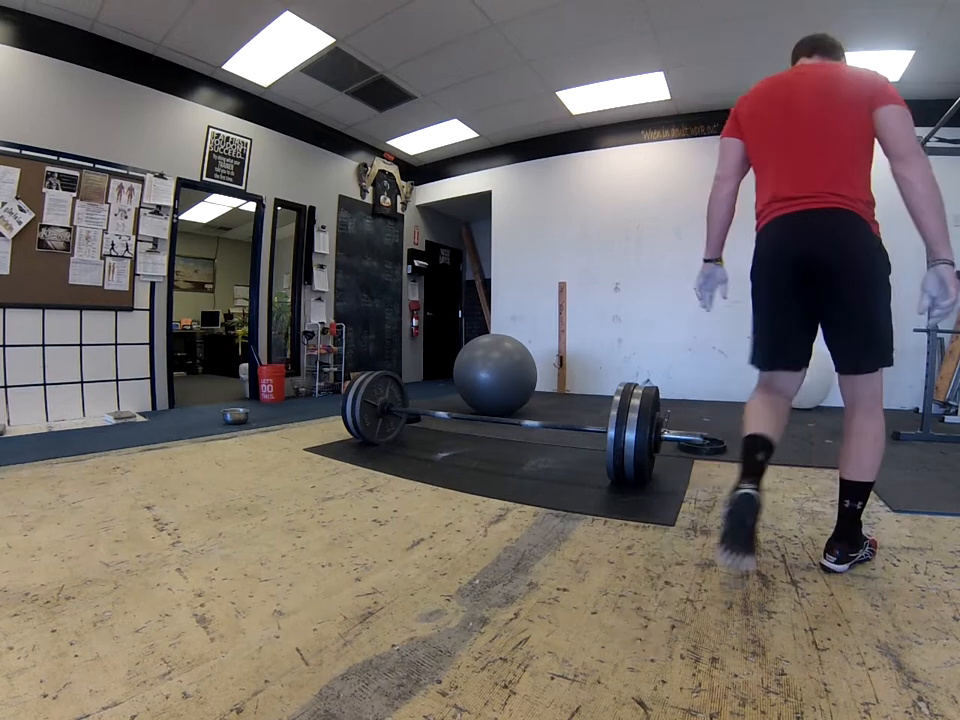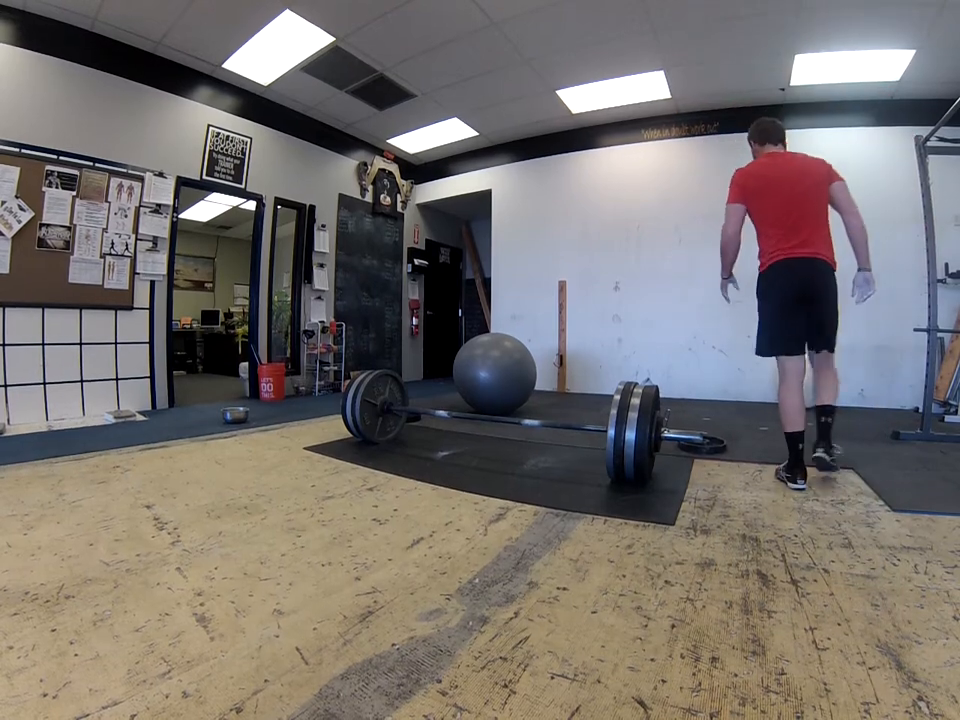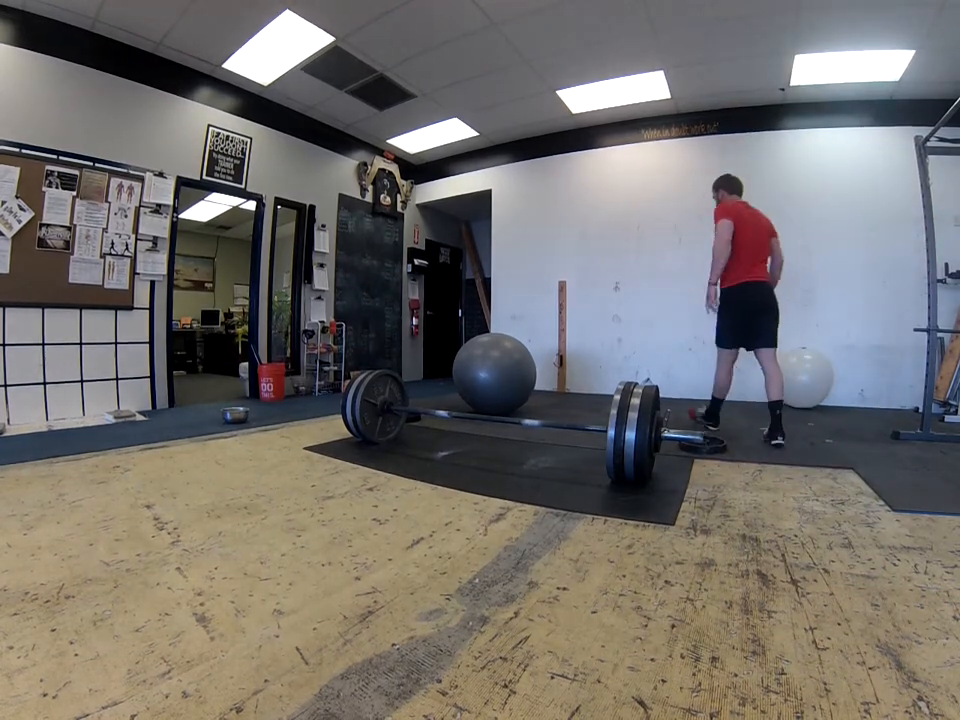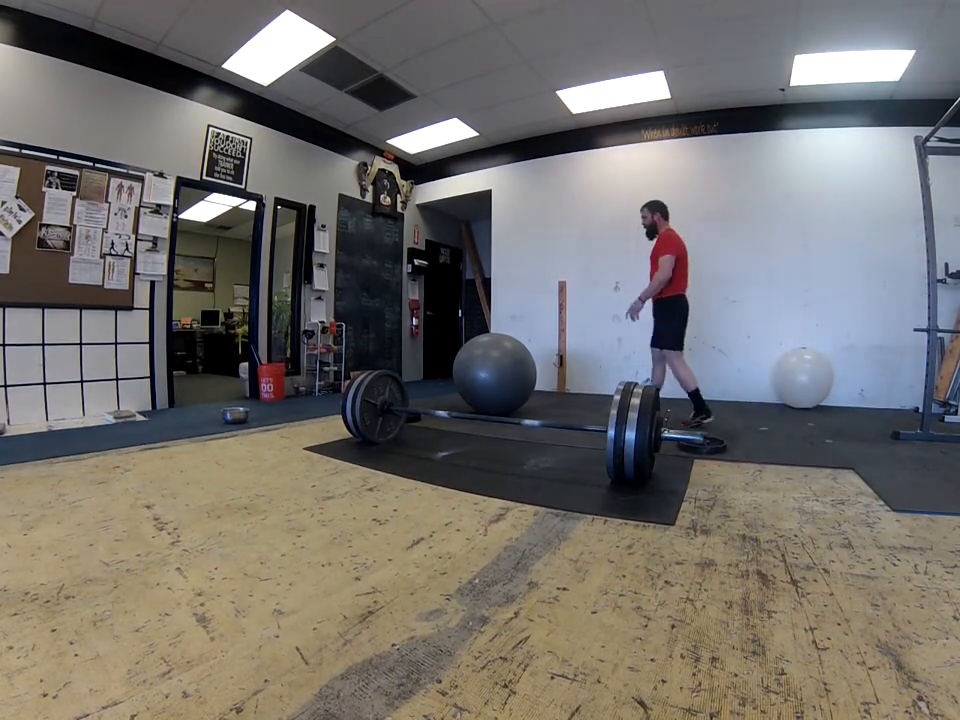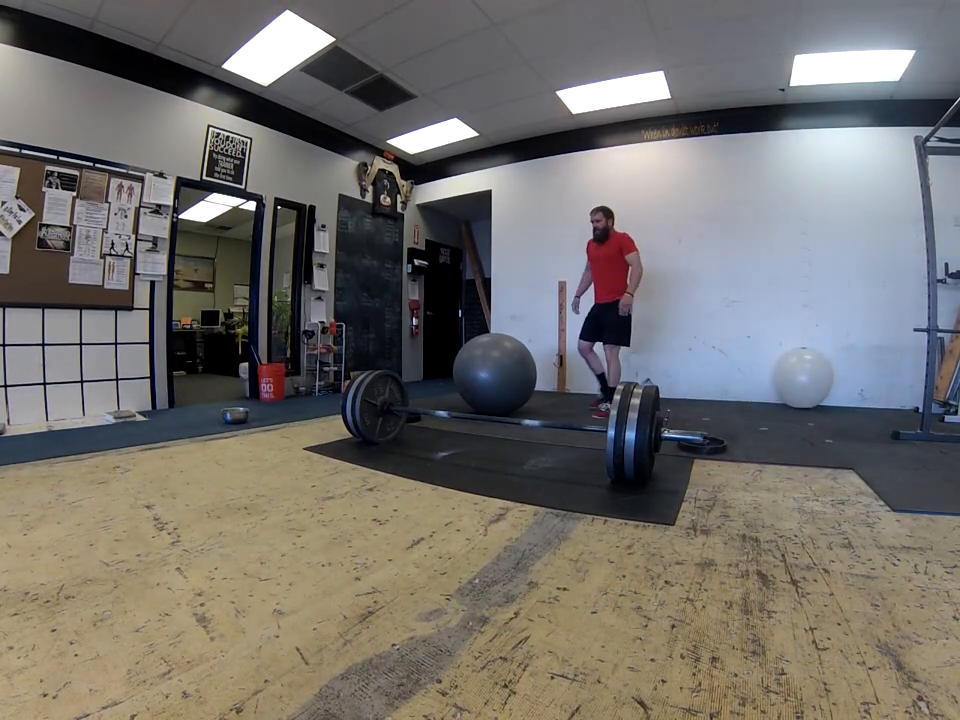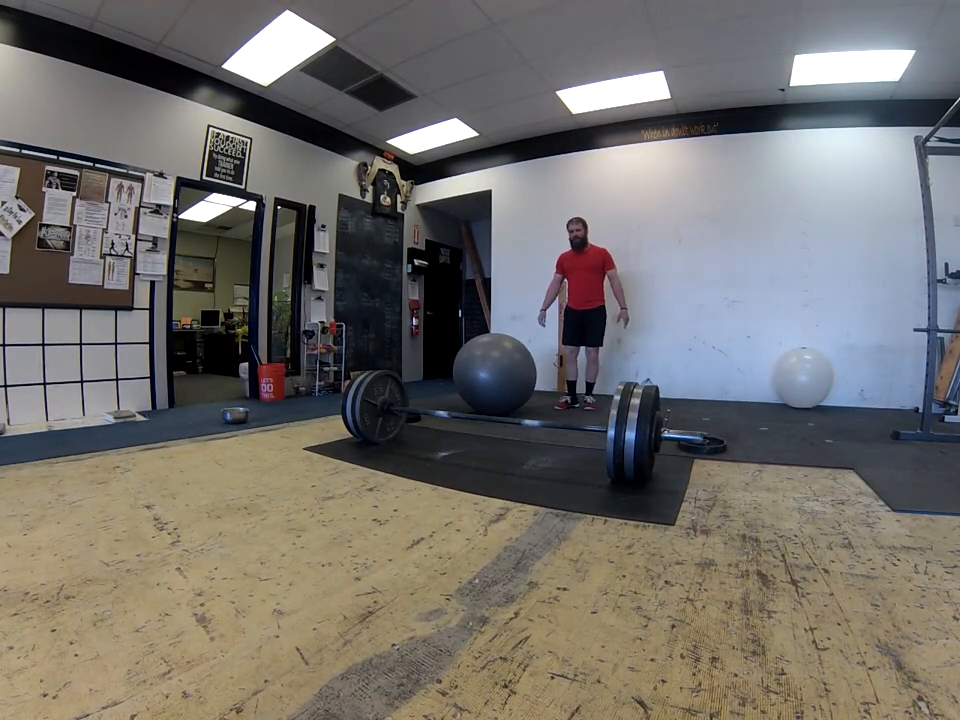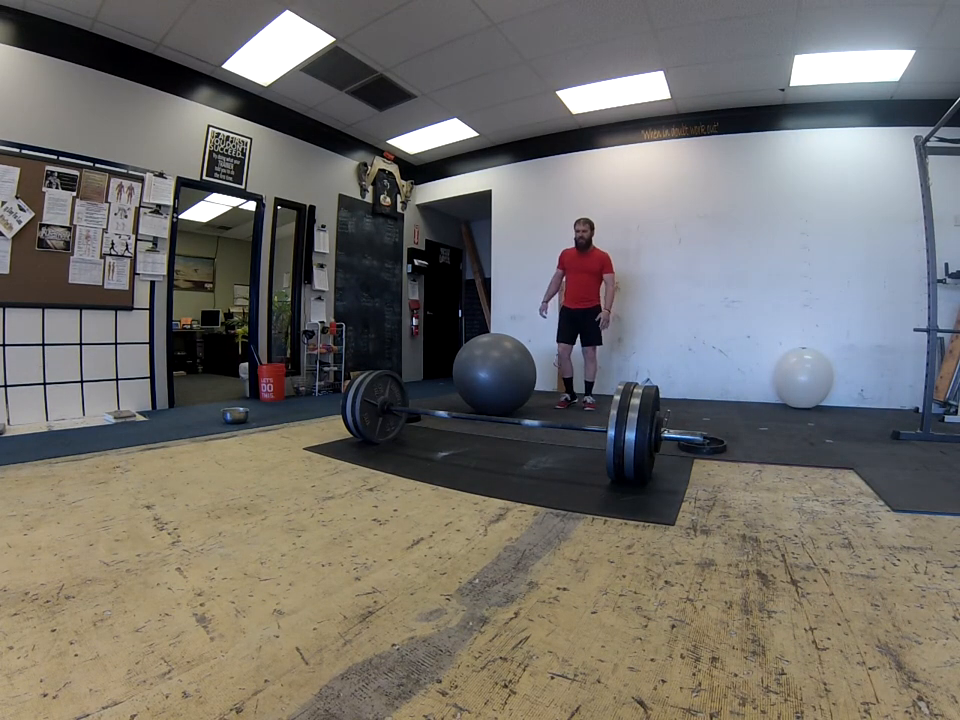
dt=0.7s
person 1, frame 1
left shoulder: (753, 99)
right shoulder: (867, 83)
left elbow: (724, 181)
right elbow: (909, 162)
left wrist: (712, 256)
left hip: (777, 244)
right hip: (848, 238)
left knee: (774, 387)
right knee: (863, 399)
left ankle: (749, 487)
right ankle: (846, 538)
person 1, frame 2
left shoulder: (746, 176)
right shoulder: (819, 167)
left elbow: (730, 233)
right elbow: (852, 216)
left wrist: (726, 273)
right wrist: (865, 268)
left hip: (778, 276)
right hip: (820, 272)
left knee: (790, 373)
right knee: (824, 362)
left ankle: (796, 466)
right ankle: (824, 440)
person 1, frame 3
left shoulder: (725, 210)
right shoulder: (762, 218)
left elbow: (723, 243)
right elbow: (778, 258)
left wrist: (713, 283)
left hip: (737, 292)
right hip: (764, 293)
left knee: (725, 359)
right knee: (769, 360)
left ankle: (712, 415)
right ankle: (776, 428)
person 1, frame 4
left shoulder: (666, 239)
right shoulder: (671, 238)
left elbow: (663, 275)
left wrist: (640, 300)
left hip: (668, 305)
right hip: (669, 304)
left knee: (674, 358)
right knee: (658, 357)
left ankle: (702, 411)
person 1, frame 5
left shoulder: (623, 240)
right shoulder: (592, 244)
left elbow: (637, 267)
left wrist: (629, 294)
right wrist: (578, 295)
left hip: (616, 306)
right hip: (599, 305)
left knee: (611, 353)
right knee: (583, 346)
left ankle: (609, 401)
right ankle: (606, 387)
person 1, frame 6
left shoulder: (601, 254)
right shoulder: (563, 258)
left elbow: (614, 280)
right elbow: (555, 284)
left wrist: (623, 307)
right wrist: (544, 308)
left hip: (596, 311)
right hip: (573, 312)
left knee: (592, 354)
right knee: (570, 354)
left ankle: (588, 395)
right ankle: (571, 397)
person 1, frame 7
left shoulder: (602, 257)
right shoulder: (566, 255)
left elbow: (610, 285)
right elbow: (557, 278)
left wrist: (606, 310)
right wrist: (545, 301)
left hip: (591, 311)
right hip: (568, 310)
left knee: (589, 353)
right knee: (563, 351)
left ankle: (588, 395)
right ankle: (569, 394)
